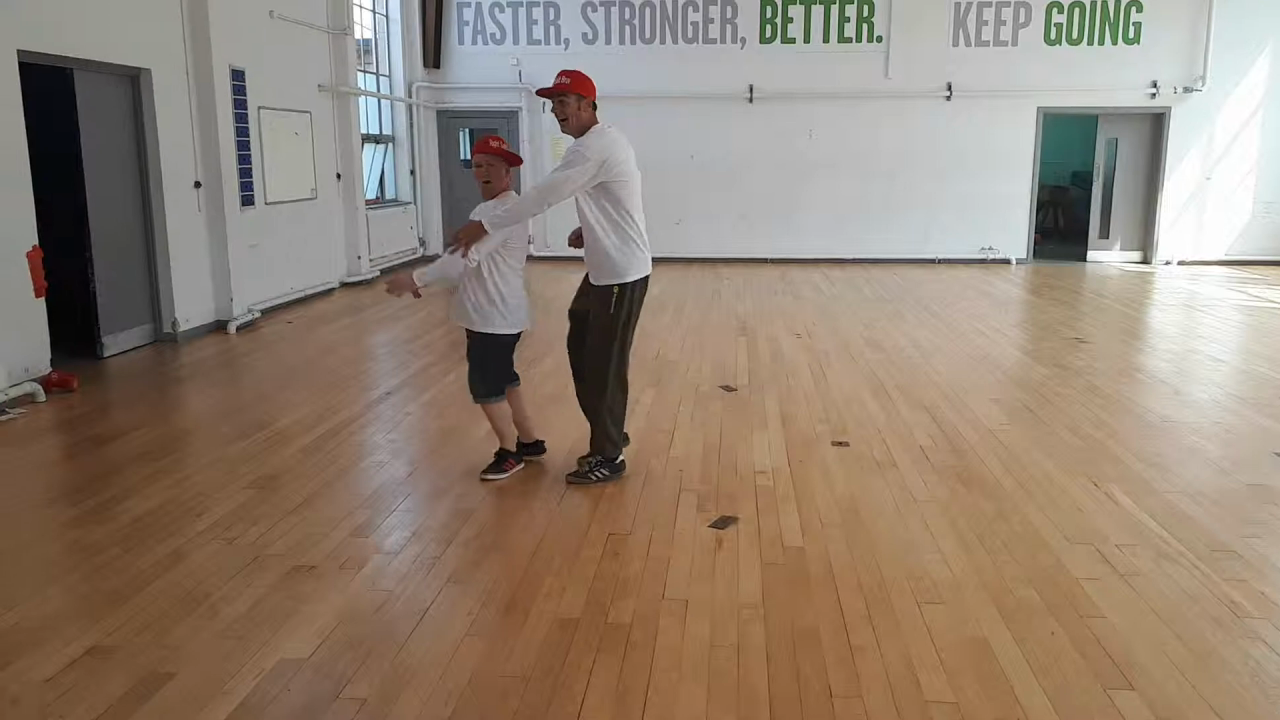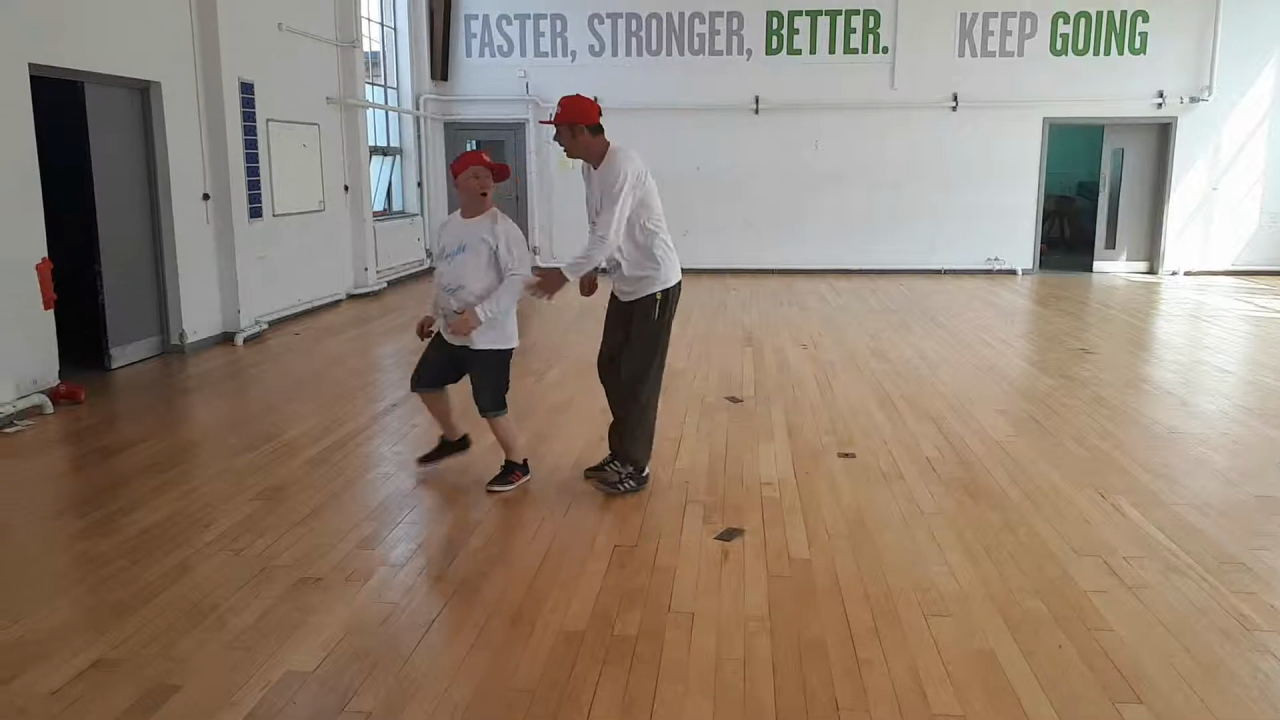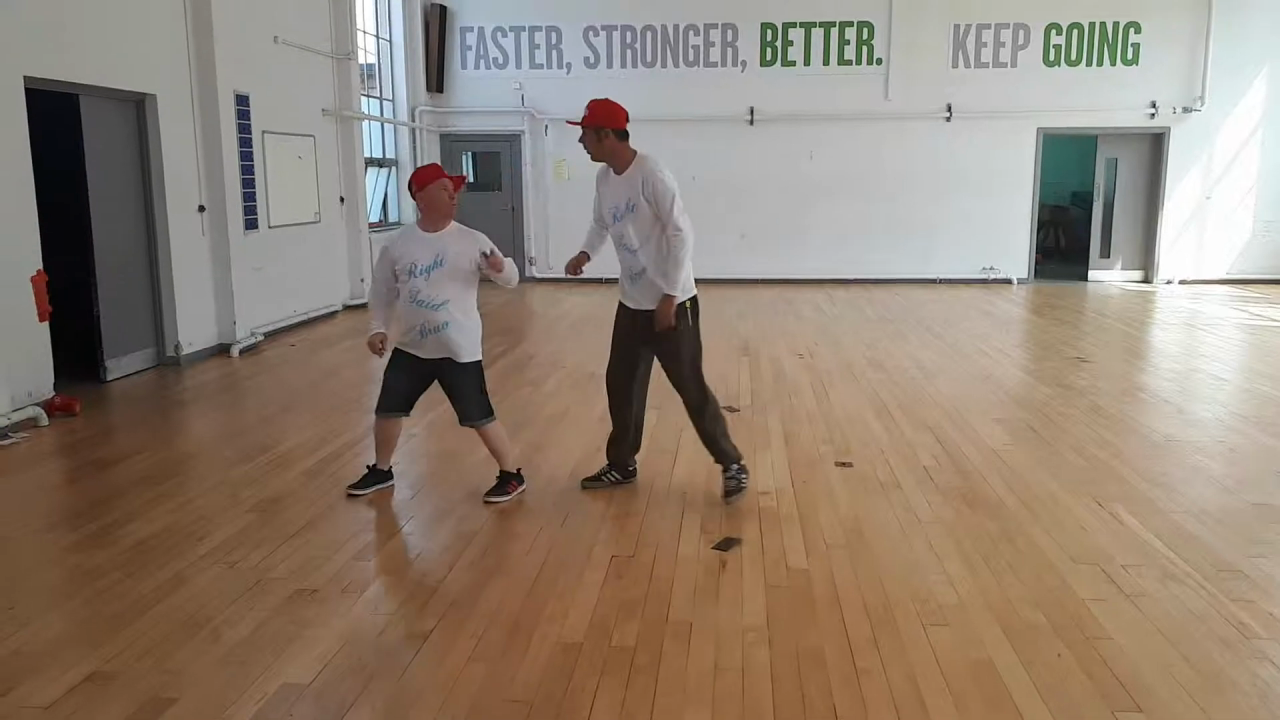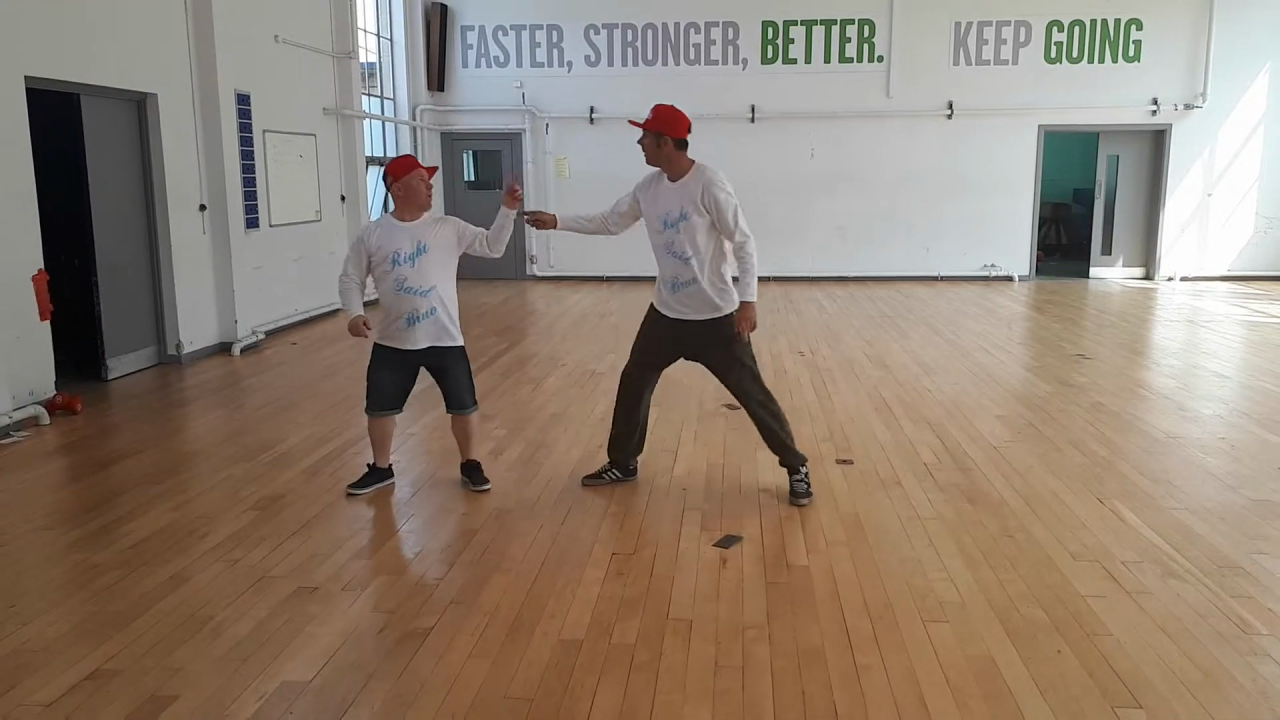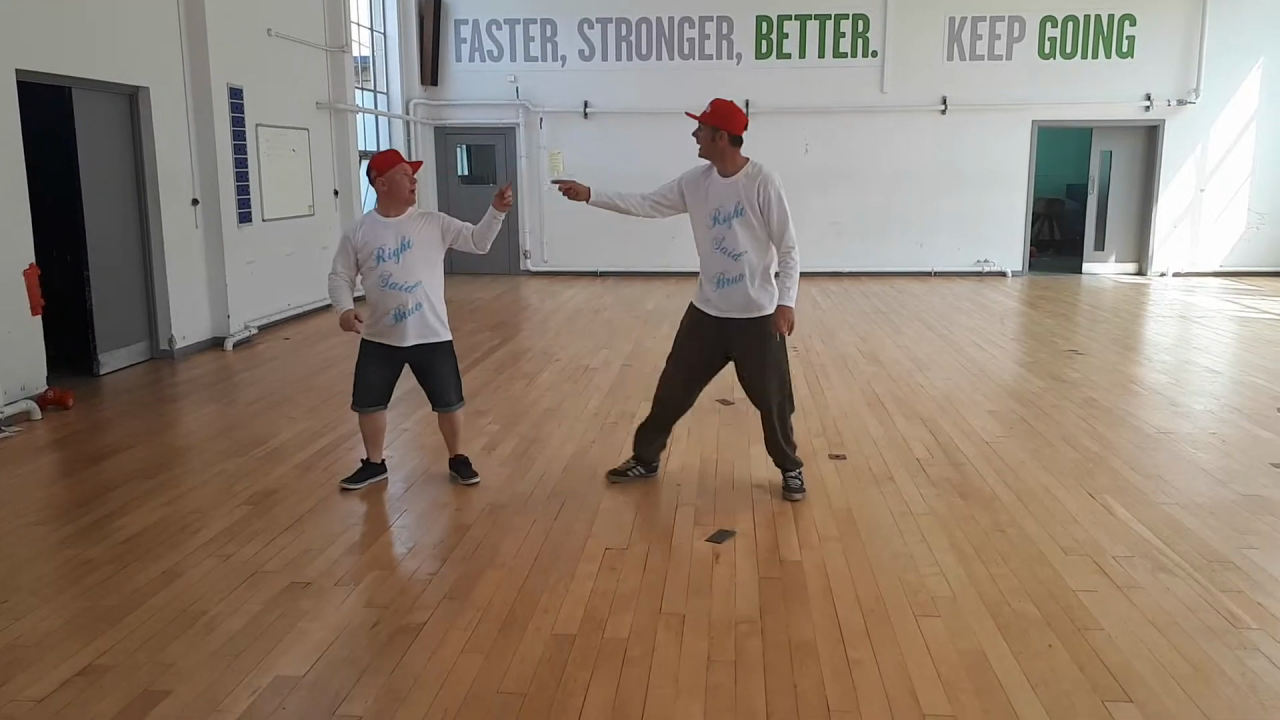
dt=0.2s
person 1, frame 1
left shoulder: (594, 147)
right shoulder: (603, 140)
left elbow: (544, 195)
left wrist: (484, 226)
right wrist: (587, 229)
left hip: (621, 275)
right hip: (606, 269)
left knee: (602, 364)
right knee: (581, 347)
left ankle: (609, 456)
right ankle: (607, 434)
person 1, frame 2
left shoulder: (621, 168)
right shoulder: (590, 168)
left elbow: (608, 233)
left wrist: (565, 274)
right wrist: (591, 270)
left hip: (653, 286)
right hip: (625, 288)
left knee: (638, 377)
right knee: (611, 369)
left ankle: (635, 466)
right ankle: (623, 454)
person 1, frame 3
left shoulder: (652, 175)
right shoulder: (605, 177)
left elbow: (680, 235)
right elbow: (601, 223)
left wrist: (670, 294)
right wrist: (586, 252)
left hip: (671, 299)
right hip: (631, 303)
left knee: (690, 386)
right knee: (620, 383)
left ankle: (731, 464)
right ankle: (621, 464)
person 1, frame 4
left shoulder: (710, 183)
right shoulder: (650, 186)
left elbow: (743, 243)
right elbow: (610, 221)
left wrist: (748, 300)
right wrist: (558, 222)
left hip: (713, 311)
right hip: (666, 311)
left knee: (749, 390)
right knee: (634, 383)
left ankle: (794, 467)
right ankle: (622, 462)
person 1, frame 5
left shoulder: (763, 182)
right shoulder: (695, 181)
left elbow: (788, 247)
right elbow: (644, 204)
left wrist: (787, 302)
right wrist: (589, 194)
left hip: (756, 312)
right hip: (707, 309)
left knee: (772, 396)
right knee: (674, 385)
left ankle: (790, 468)
right ankle: (646, 458)
person 2, frame 1
left shoulder: (504, 212)
right shoulder: (486, 209)
left elbow: (470, 257)
right elbow: (468, 255)
left wrist: (417, 279)
right wrist: (430, 274)
left hip: (495, 320)
right hip: (486, 317)
left knee: (488, 390)
right knee: (503, 381)
left ankle: (511, 452)
right ankle: (529, 441)
person 2, frame 2
left shoulder: (502, 228)
right shoulder: (447, 227)
left elbow: (518, 279)
left wrist: (477, 314)
right wrist: (435, 315)
left hip: (489, 336)
right hip: (451, 332)
left knee: (491, 405)
right knee: (425, 383)
left ankle: (517, 464)
right ankle: (453, 438)
person 2, frame 3
left shoulder: (471, 240)
right shoulder: (398, 244)
left elbow: (511, 278)
right elbow: (382, 291)
left wrist: (500, 267)
right wrist: (379, 328)
left hip: (460, 350)
right hip: (411, 348)
left knee: (479, 417)
right knee: (387, 410)
left ankle: (511, 475)
right ankle: (381, 471)
person 2, frame 4
left shoulder: (450, 228)
right shoulder: (373, 235)
left elbow: (493, 246)
right elbow: (350, 278)
left wrist: (508, 211)
right wrist: (355, 313)
left hip: (445, 338)
right hip: (393, 340)
left knee: (464, 406)
right knee: (380, 407)
left ankle: (470, 464)
right ankle: (381, 468)
person 2, frame 5
left shoulder: (434, 224)
right shoulder: (358, 232)
left elbow: (479, 242)
right elbow: (339, 277)
left wrist: (497, 210)
right wrist: (345, 308)
left hip: (432, 334)
right hip: (379, 337)
left knee: (449, 403)
right knee: (368, 404)
left ankle: (457, 459)
right ankle: (374, 464)
